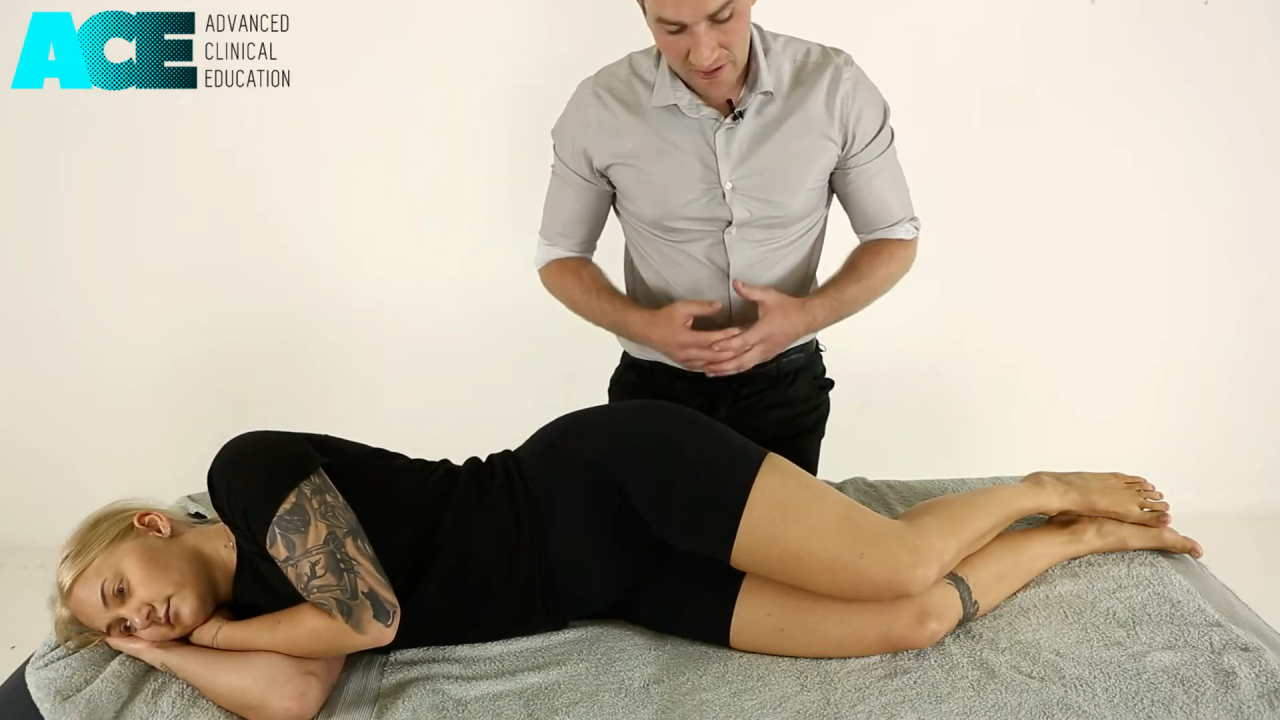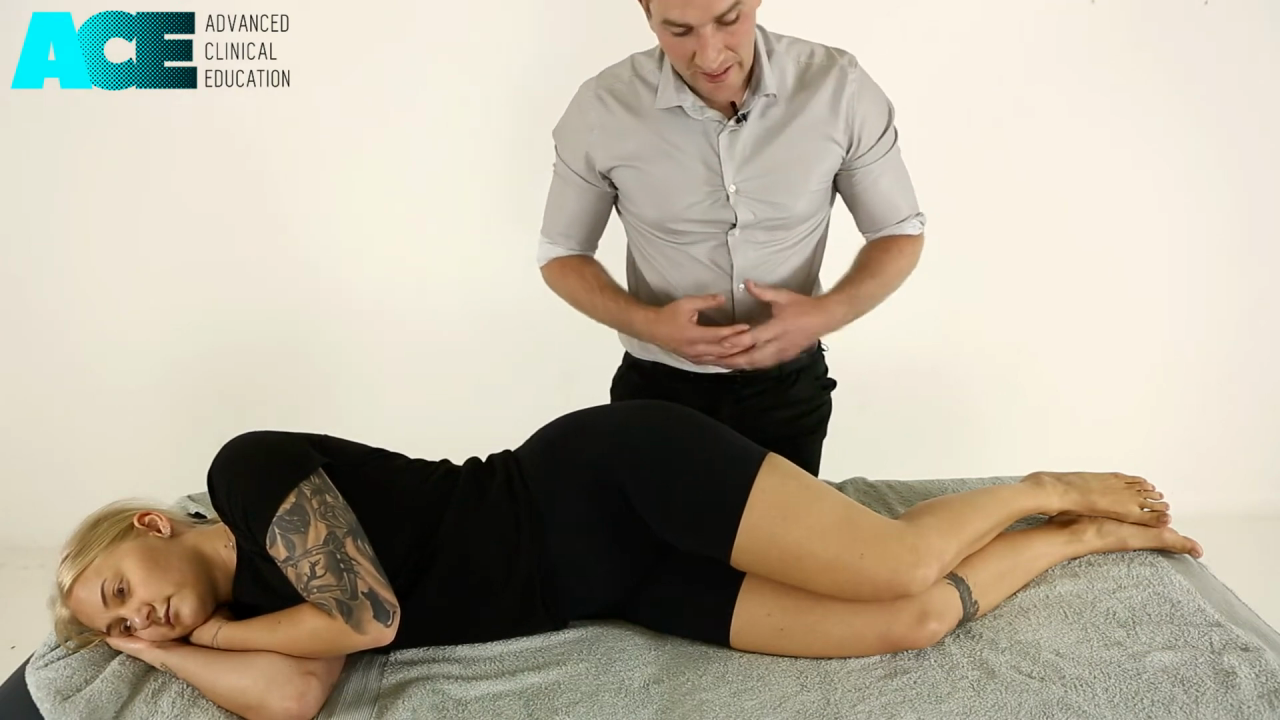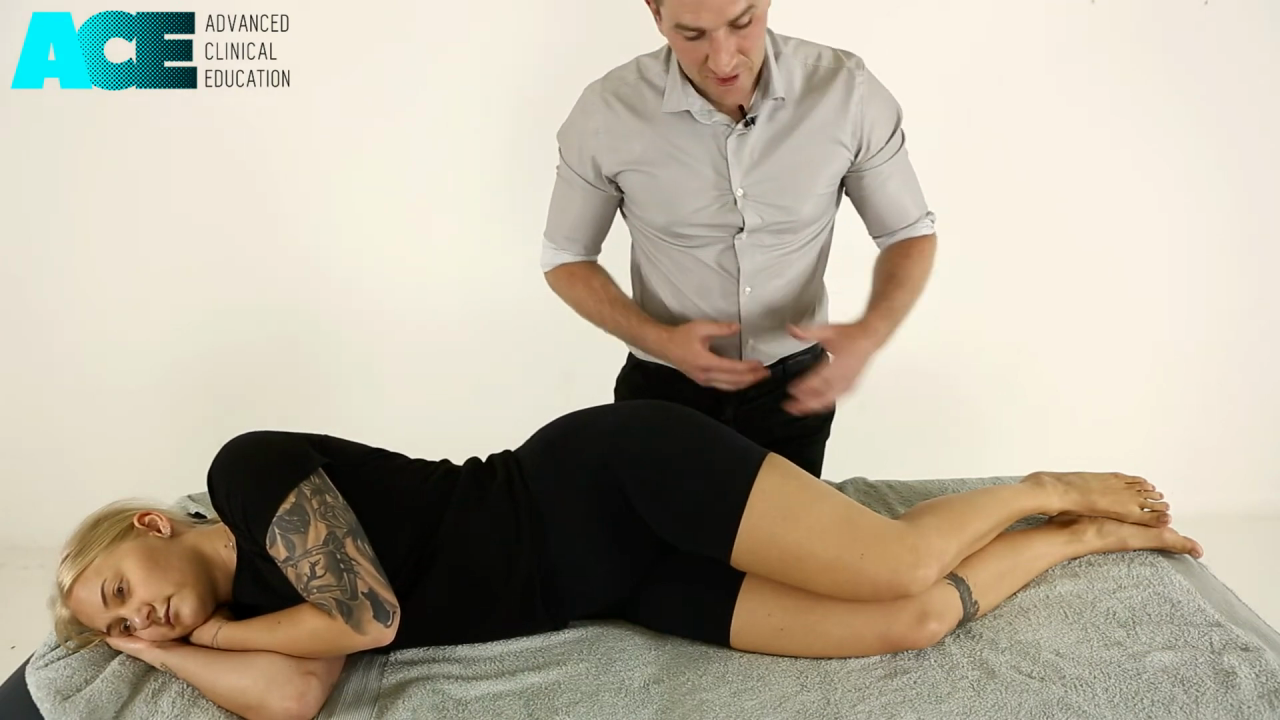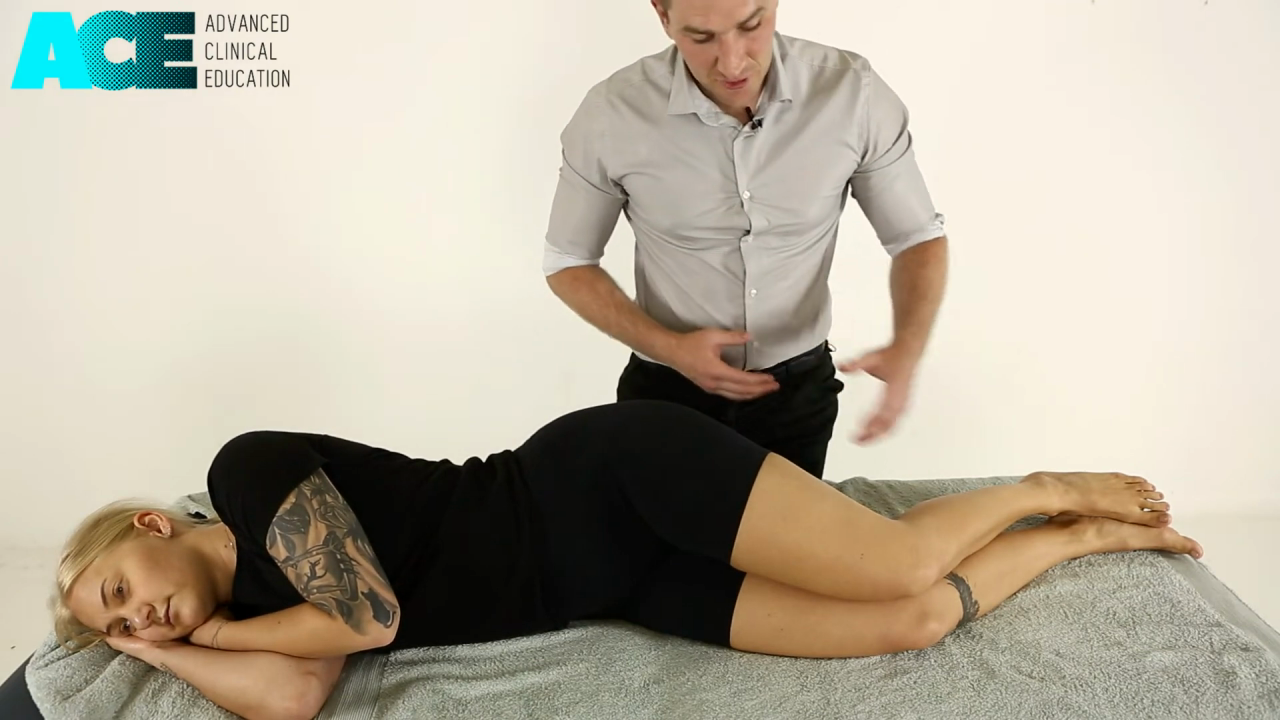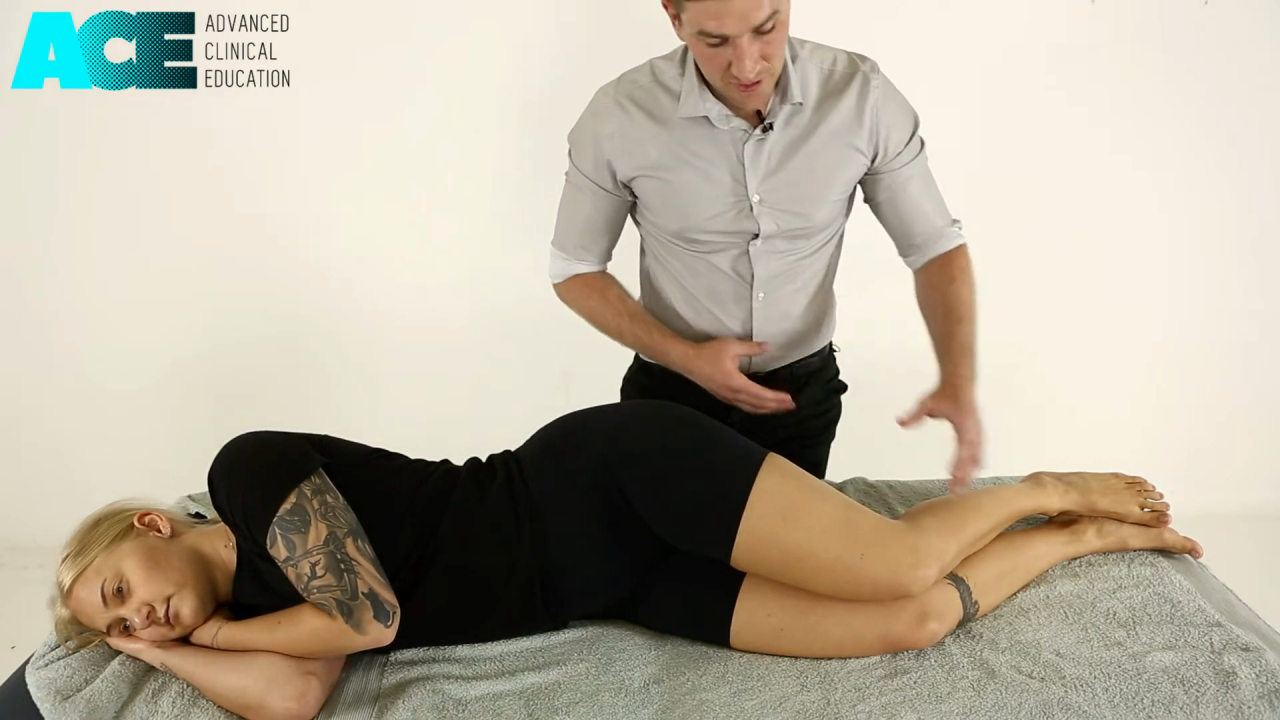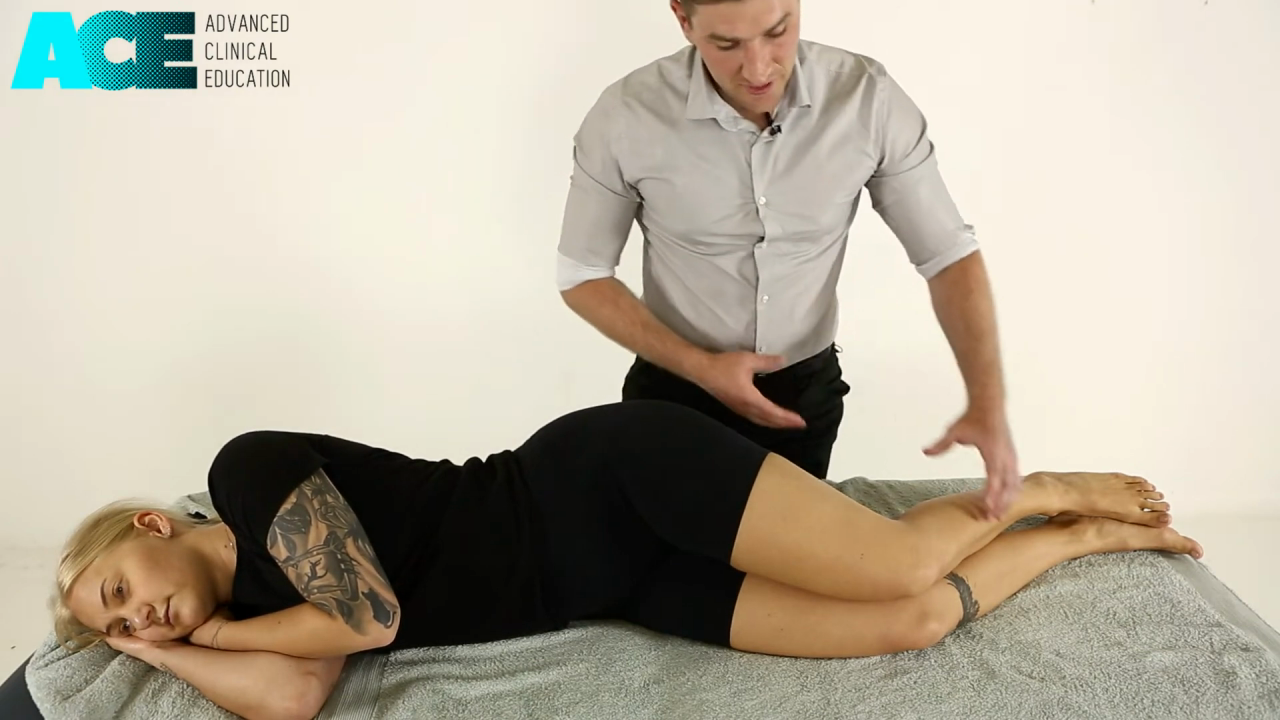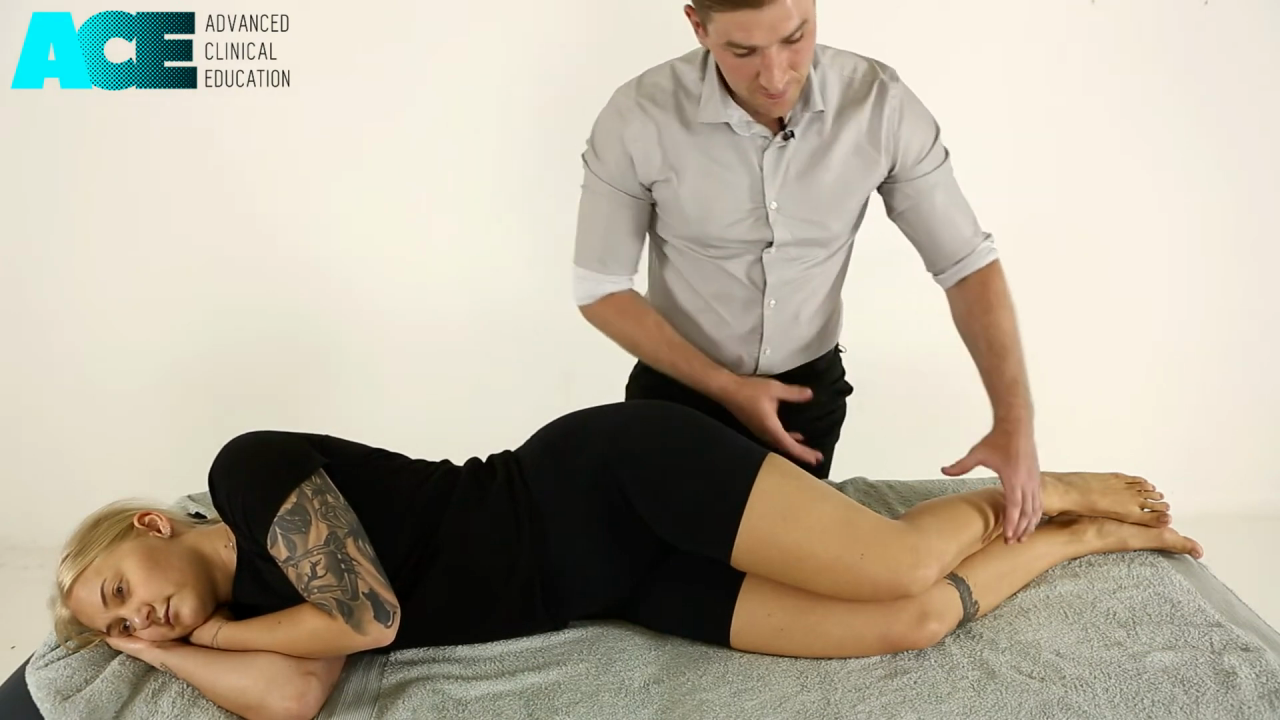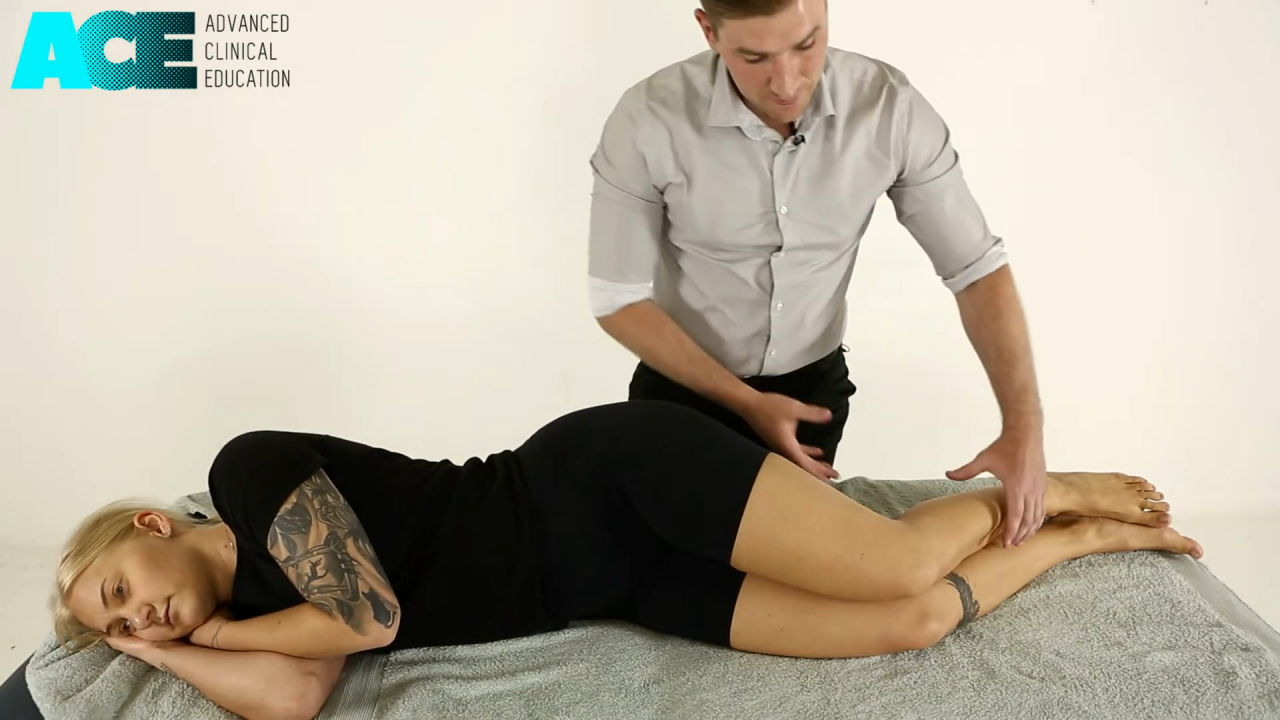
dt=0.1s
person 1, frame 1
left shoulder: (249, 471)
right shoulder: (264, 605)
left elbow: (372, 614)
left wrist: (213, 625)
left hip: (612, 475)
right hip: (623, 584)
left knee: (900, 571)
right knee: (912, 621)
left ankle: (1051, 489)
right ankle: (1086, 536)
person 1, frame 2
left shoulder: (249, 471)
right shoulder: (263, 606)
left elbow: (373, 614)
left wrist: (216, 627)
left hip: (612, 478)
right hip: (625, 589)
left knee: (900, 568)
right knee: (913, 620)
left ankle: (1049, 491)
right ankle: (1081, 539)
person 1, frame 3
left shoulder: (248, 470)
right shoulder: (262, 607)
left elbow: (373, 615)
left wrist: (219, 628)
left hip: (612, 477)
right hip: (624, 587)
left knee: (900, 571)
right knee: (914, 620)
left ankle: (1049, 491)
right ankle: (1080, 540)
person 1, frame 4
left shoulder: (247, 472)
right shoulder: (260, 602)
left elbow: (372, 616)
left wrist: (224, 620)
left hip: (611, 478)
right hip: (622, 588)
left knee: (898, 570)
right knee: (911, 622)
left ankle: (1048, 491)
right ankle: (1084, 539)
person 1, frame 5
left shoulder: (248, 472)
right shoulder: (262, 603)
left elbow: (374, 615)
left wrist: (225, 623)
left hip: (612, 477)
right hip: (623, 586)
left knee: (899, 573)
right knee: (913, 621)
left ankle: (1049, 491)
right ankle: (1083, 540)
person 1, frame 6
left shoulder: (249, 472)
right shoulder: (263, 604)
left elbow: (372, 614)
left wrist: (209, 625)
left hip: (612, 476)
right hip: (623, 590)
left knee: (900, 570)
right knee: (910, 622)
left ankle: (1042, 489)
right ankle: (1081, 537)
person 1, frame 7
left shoulder: (251, 470)
right shoulder: (262, 604)
left elbow: (374, 614)
left wrist: (210, 625)
left hip: (611, 473)
right hip: (624, 585)
left knee: (901, 572)
right knee: (912, 622)
left ankle: (1042, 490)
right ankle: (1082, 537)
person 1, frame 8
left shoulder: (249, 471)
right shoulder: (261, 604)
left elbow: (372, 615)
left wrist: (214, 626)
left hip: (610, 475)
right hip: (621, 587)
left knee: (899, 568)
right knee: (913, 620)
left ankle: (1044, 487)
right ankle: (1081, 536)
person 2, frame 1
left shoulder: (835, 88)
right shoulder: (599, 107)
left elbow: (895, 237)
right elbow: (559, 258)
left wrist: (808, 315)
right wrist: (642, 325)
left hip: (786, 384)
right hip: (657, 387)
person 2, frame 2
left shoulder: (839, 89)
right shoulder: (601, 109)
left elbow: (899, 232)
right elbow: (561, 255)
left wrist: (826, 313)
right wrist: (649, 322)
left hip: (788, 384)
right hip: (661, 388)
person 2, frame 3
left shoulder: (846, 91)
right shoulder: (606, 111)
left elbow: (911, 233)
right elbow: (564, 259)
left wrist: (870, 332)
right wrist: (658, 340)
left hip: (795, 387)
right hip: (663, 390)
person 2, frame 4
left shoulder: (852, 93)
right shoulder: (610, 115)
left elbow: (918, 236)
right elbow: (567, 263)
left wrist: (907, 351)
right wrist: (669, 349)
left hip: (798, 389)
right hip: (667, 391)
person 2, frame 5
left shoulder: (861, 96)
right shoulder: (619, 115)
left elbow: (938, 246)
right elbow: (574, 270)
left wrist: (959, 378)
right wrist: (685, 358)
left hip: (803, 389)
right hip: (671, 392)
person 2, frame 6
left shoulder: (868, 99)
right shoulder: (624, 119)
left elbow: (950, 253)
right elbow: (581, 278)
left wrist: (987, 398)
right wrist: (701, 368)
left hip: (806, 389)
right hip: (674, 389)
person 2, frame 7
left shoulder: (881, 105)
right shoulder: (637, 119)
left elbow: (968, 263)
right elbow: (600, 290)
left wrist: (1014, 422)
right wrist: (726, 389)
left hip: (809, 388)
right hip: (680, 392)
person 2, frame 8
left shoulder: (892, 108)
right shoulder: (646, 122)
left elbow: (978, 268)
right elbow: (617, 302)
left wrist: (1023, 427)
right wrist: (750, 406)
left hip: (813, 386)
right hip: (685, 390)
